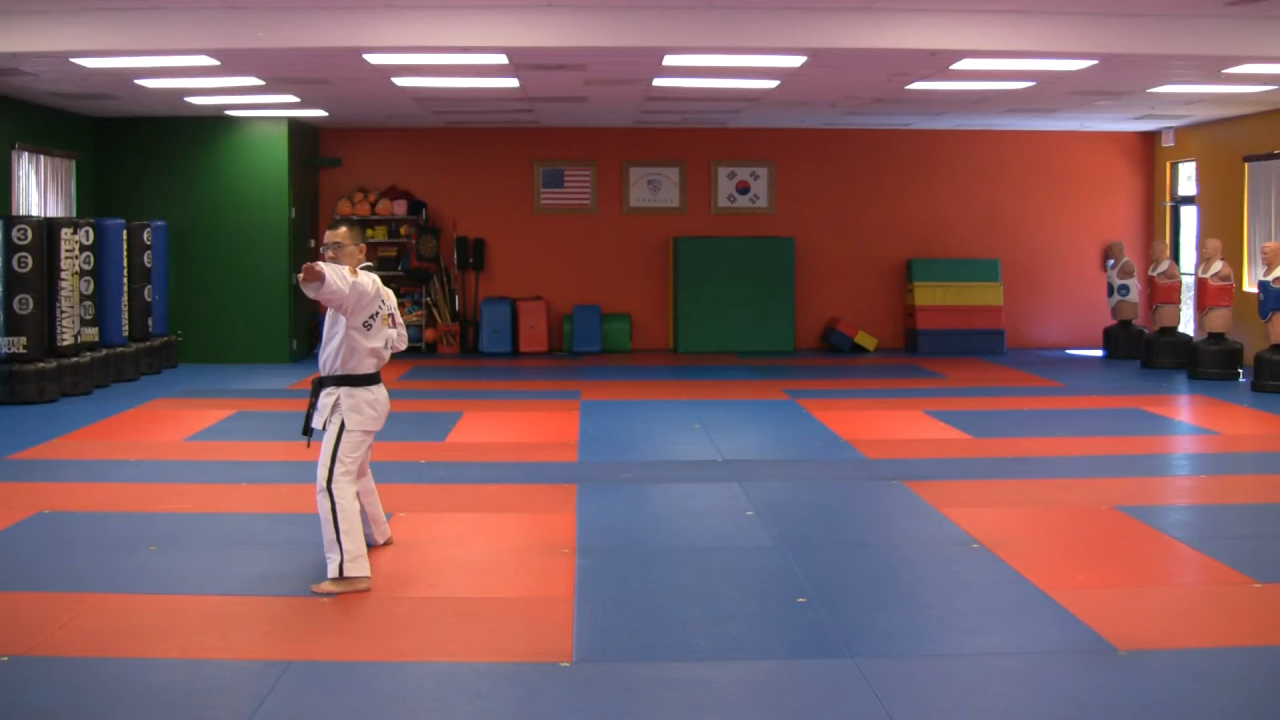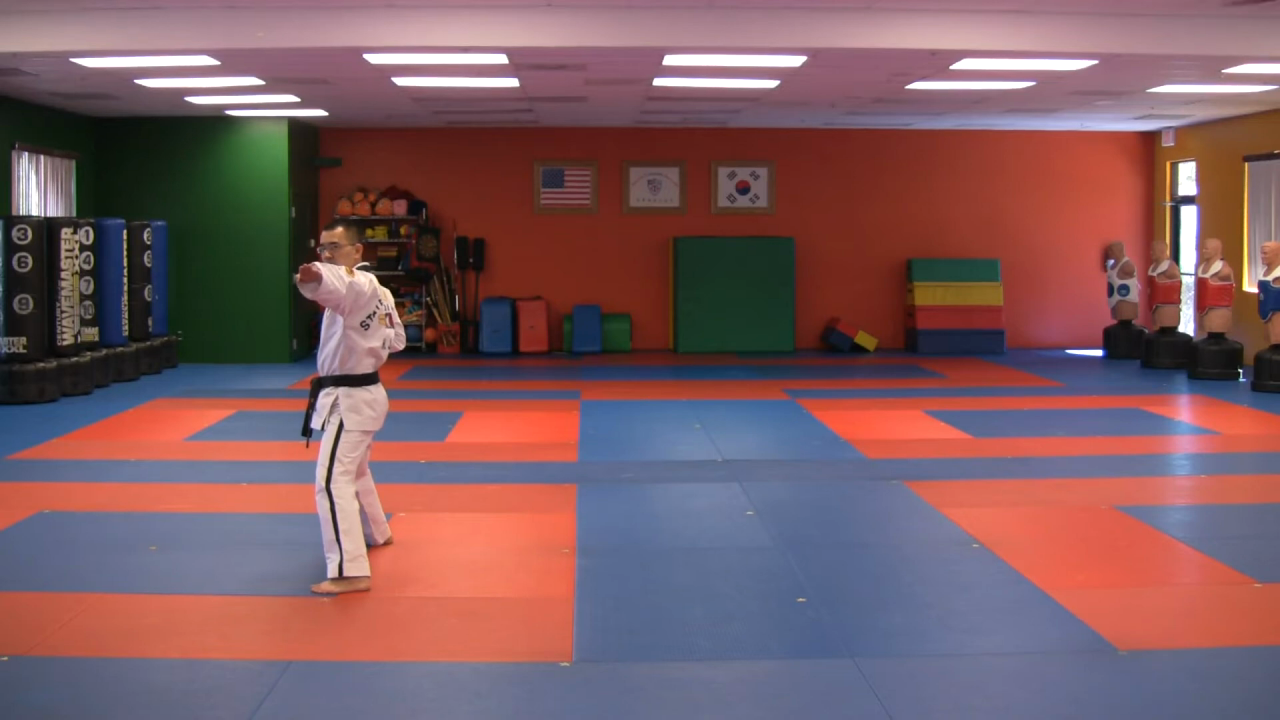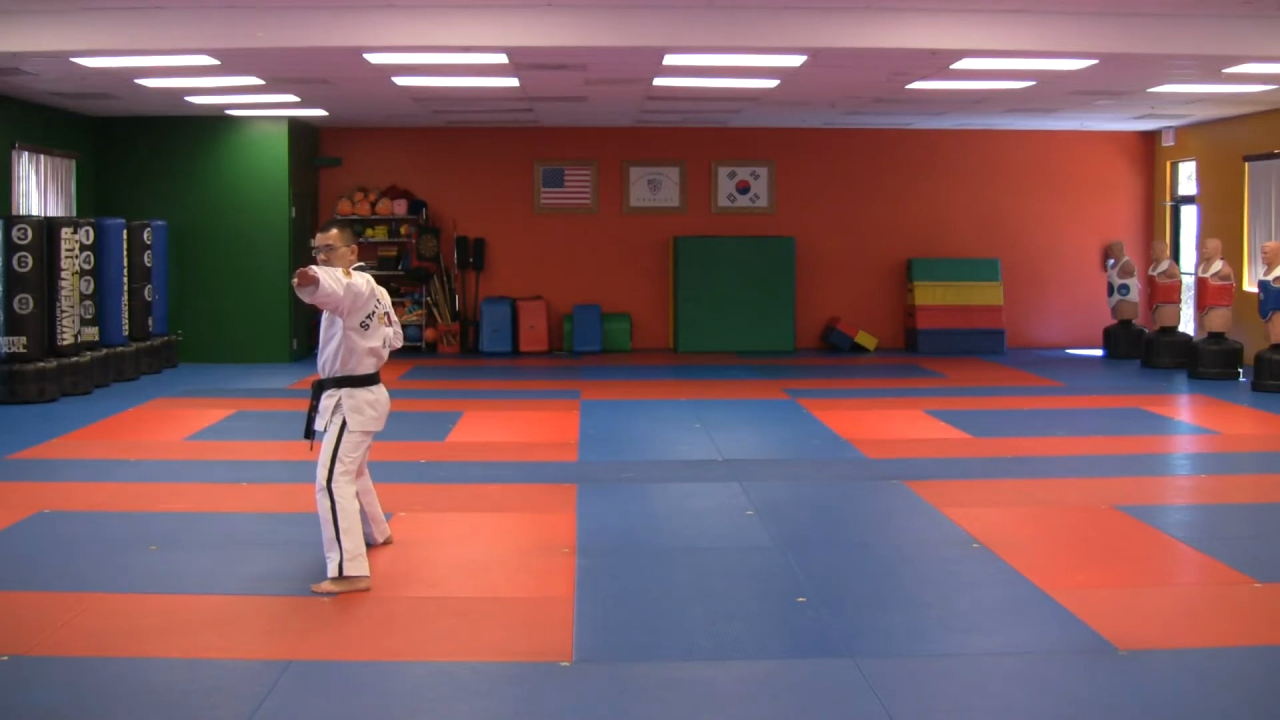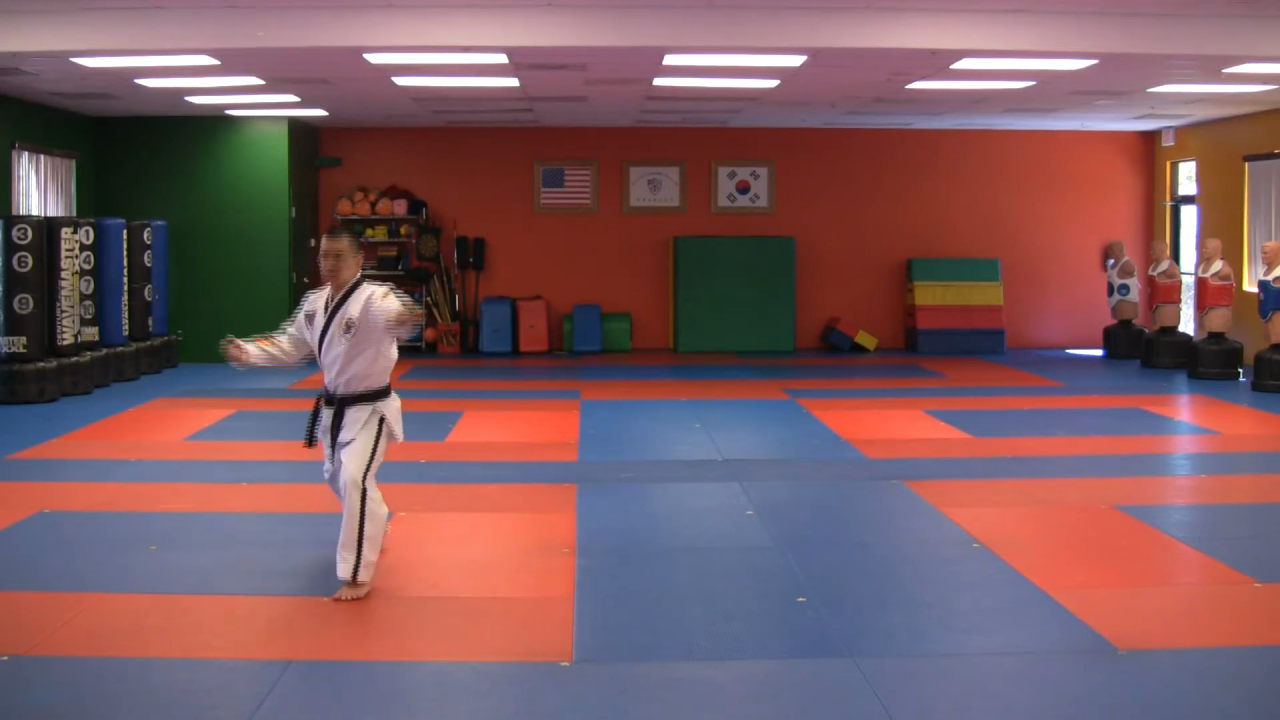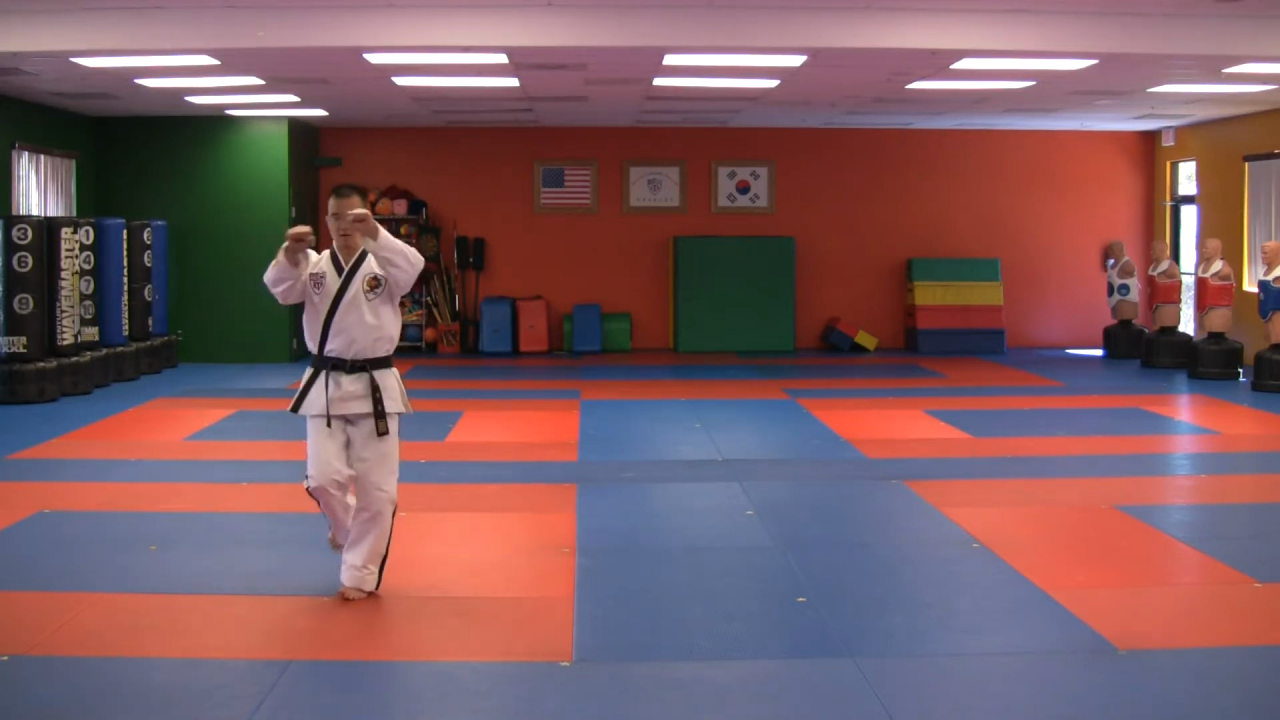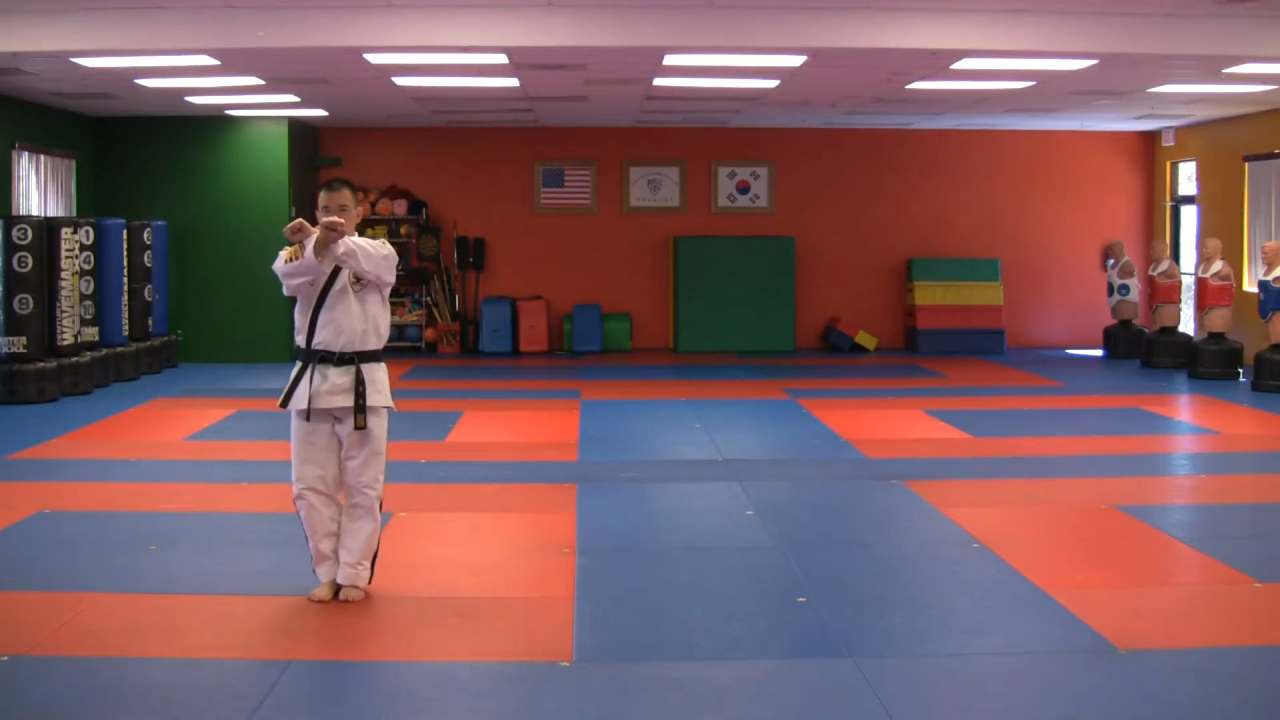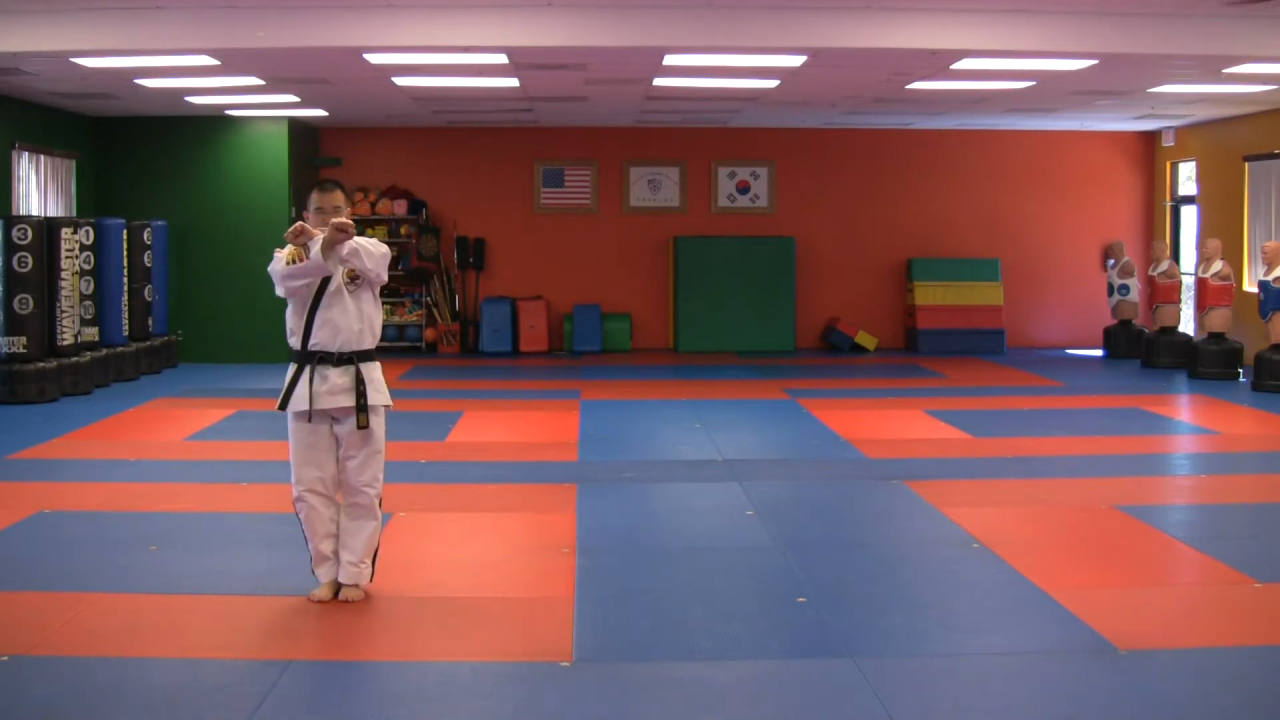
dt=0.7s
person 1, frame 1
left shoulder: (362, 283)
right shoulder: (380, 290)
left elbow: (340, 284)
right elbow: (397, 339)
left wrist: (319, 277)
right wrist: (366, 339)
left hip: (351, 398)
right hip: (364, 392)
left knee: (334, 480)
right knee: (355, 470)
left ankle: (351, 572)
right ankle: (376, 533)
person 1, frame 2
left shoulder: (359, 283)
right shoulder: (376, 290)
left elbow: (337, 283)
right elbow: (396, 338)
left wrist: (315, 276)
right wrist: (364, 339)
left hip: (349, 397)
right hip: (362, 392)
left knee: (332, 479)
right knee: (353, 470)
left ankle: (350, 571)
right ankle: (376, 532)
person 1, frame 3
left shoulder: (356, 284)
right shoulder: (371, 289)
left elbow: (335, 285)
right elbow: (394, 336)
left wrist: (313, 280)
right wrist: (356, 339)
left hip: (351, 399)
right hip: (358, 394)
left knee: (332, 479)
right knee: (352, 470)
left ankle: (350, 571)
right ankle: (376, 532)
person 1, frame 4
left shoulder: (375, 297)
right shoulder: (314, 302)
left elbow: (395, 311)
right elbow: (291, 343)
left wrist: (403, 317)
right wrist: (246, 352)
left hip: (370, 411)
right hip: (335, 409)
left knee: (356, 480)
right knee: (338, 477)
left ankle: (356, 576)
right ankle: (372, 525)
person 1, frame 5
left shoulder: (386, 262)
right shoulder: (312, 263)
left elbow: (410, 266)
right elbow: (281, 283)
left wrist: (371, 233)
right wrist: (292, 251)
left hip: (375, 387)
right hip: (325, 386)
left knee: (377, 489)
right knee: (323, 479)
left ankle: (360, 574)
right ankle: (345, 526)
person 1, frame 6
left shoulder: (379, 254)
right shoulder: (302, 254)
left elbow: (367, 261)
right elbow: (289, 271)
left wrist: (330, 240)
right wrist: (318, 243)
left hip: (363, 381)
right hip: (313, 381)
left knee: (363, 486)
right knee: (312, 485)
left ankle: (354, 575)
right ankle: (328, 573)
person 1, frame 7
left shoulder: (364, 253)
right shoulder: (291, 255)
left elbow: (374, 258)
right elbow: (289, 274)
left wrist: (331, 240)
right wrist: (324, 244)
left hip: (359, 380)
right hip: (309, 383)
left knee: (362, 485)
right knee: (311, 485)
left ankle: (353, 574)
right ankle: (328, 574)
